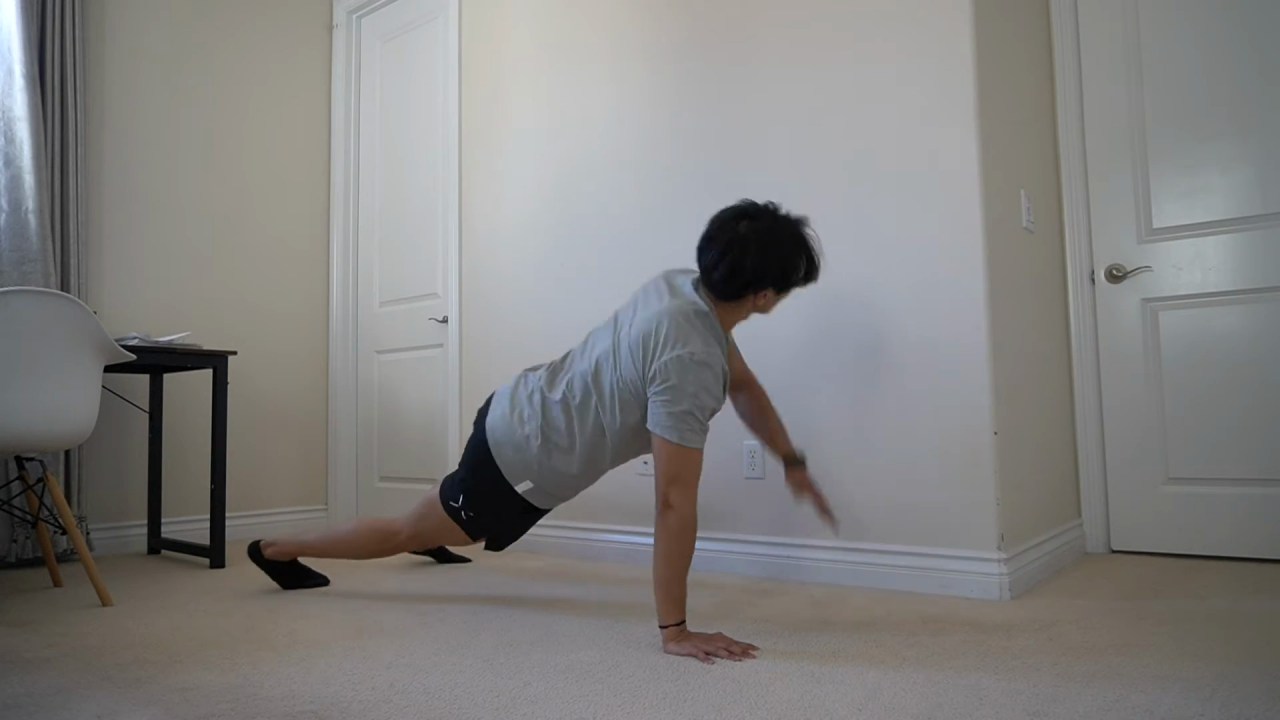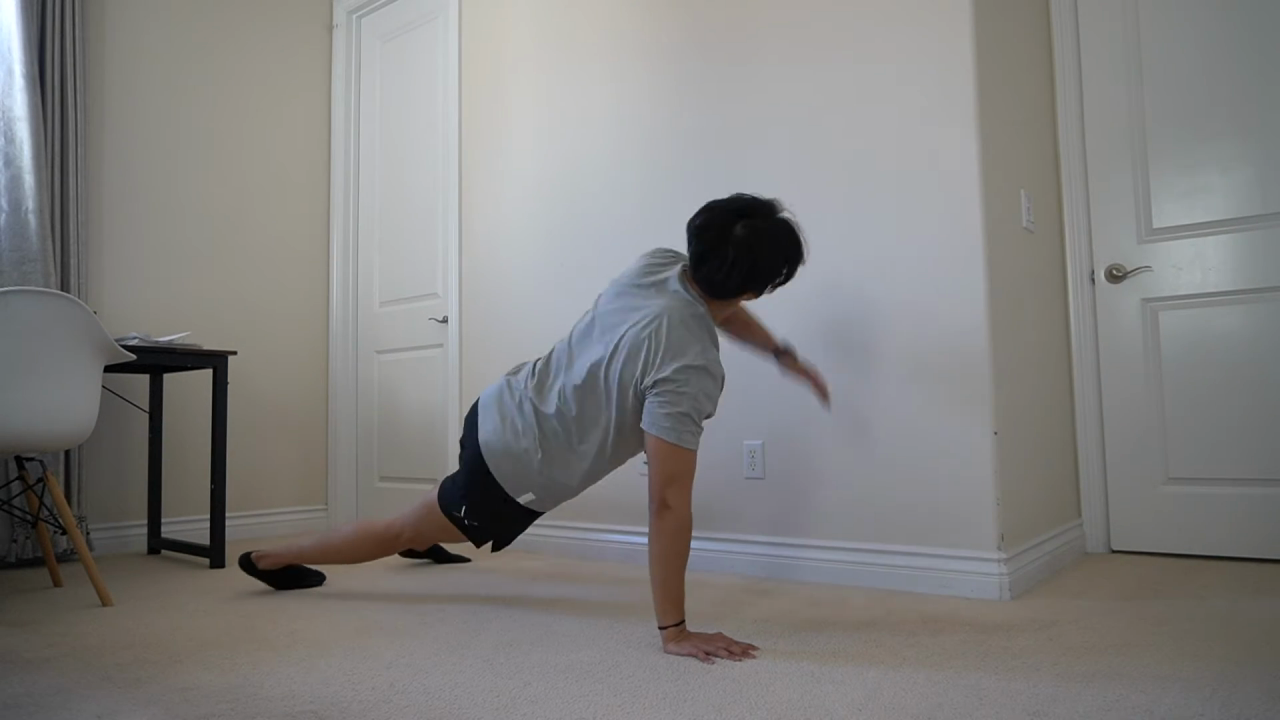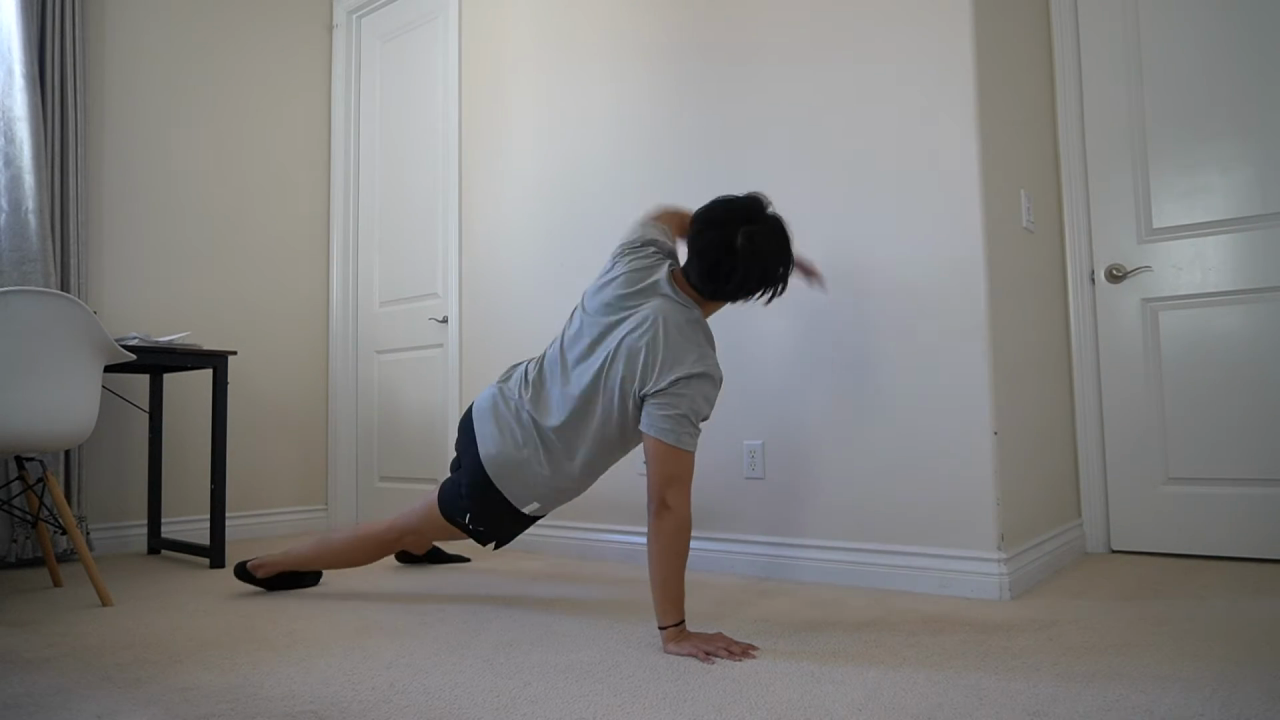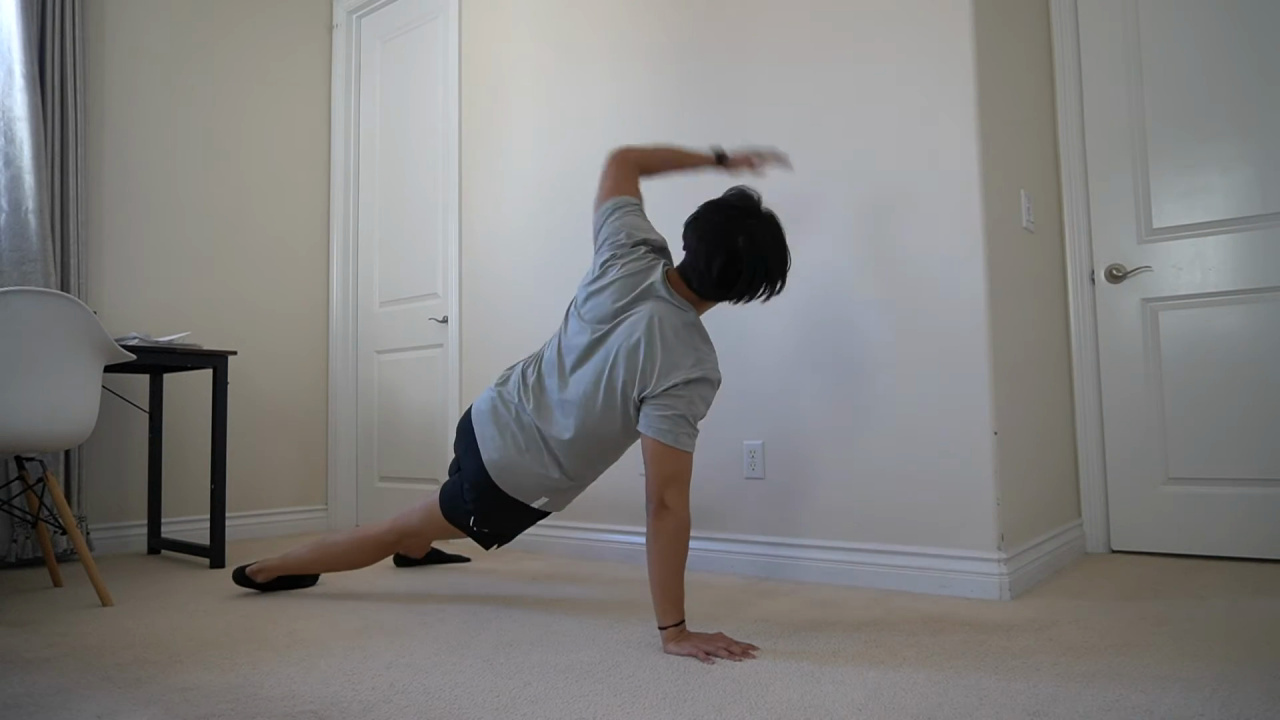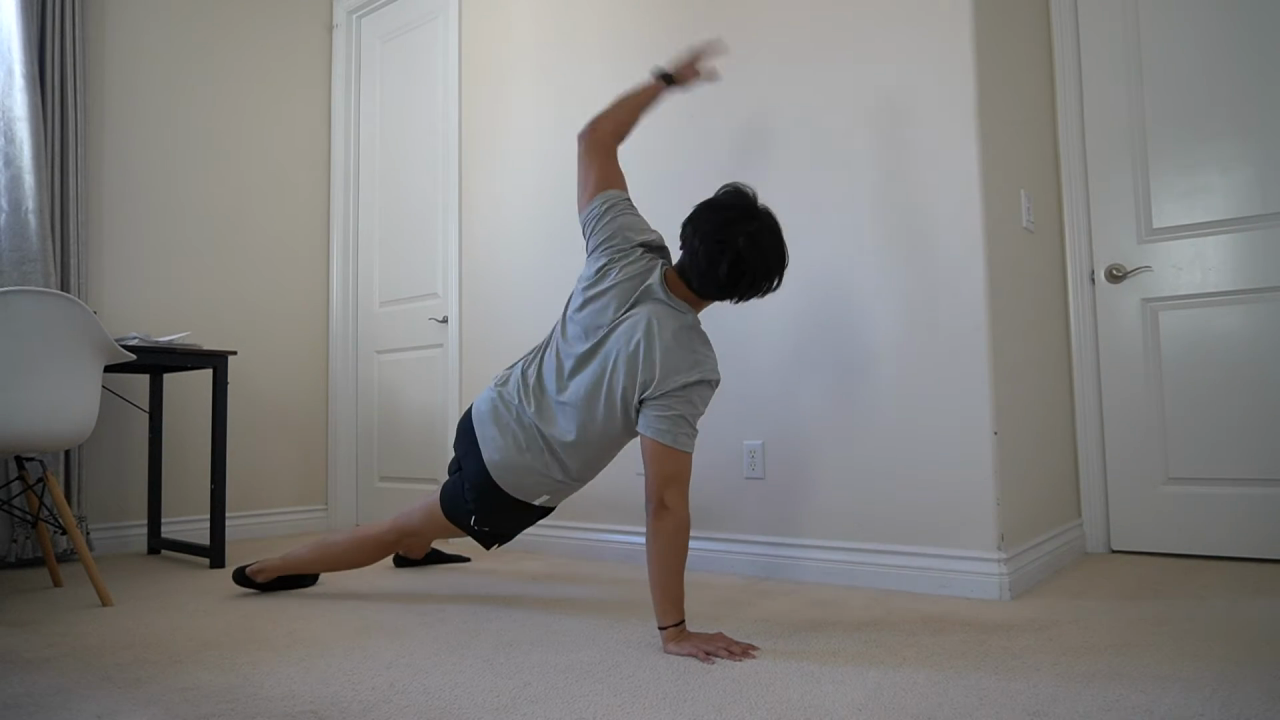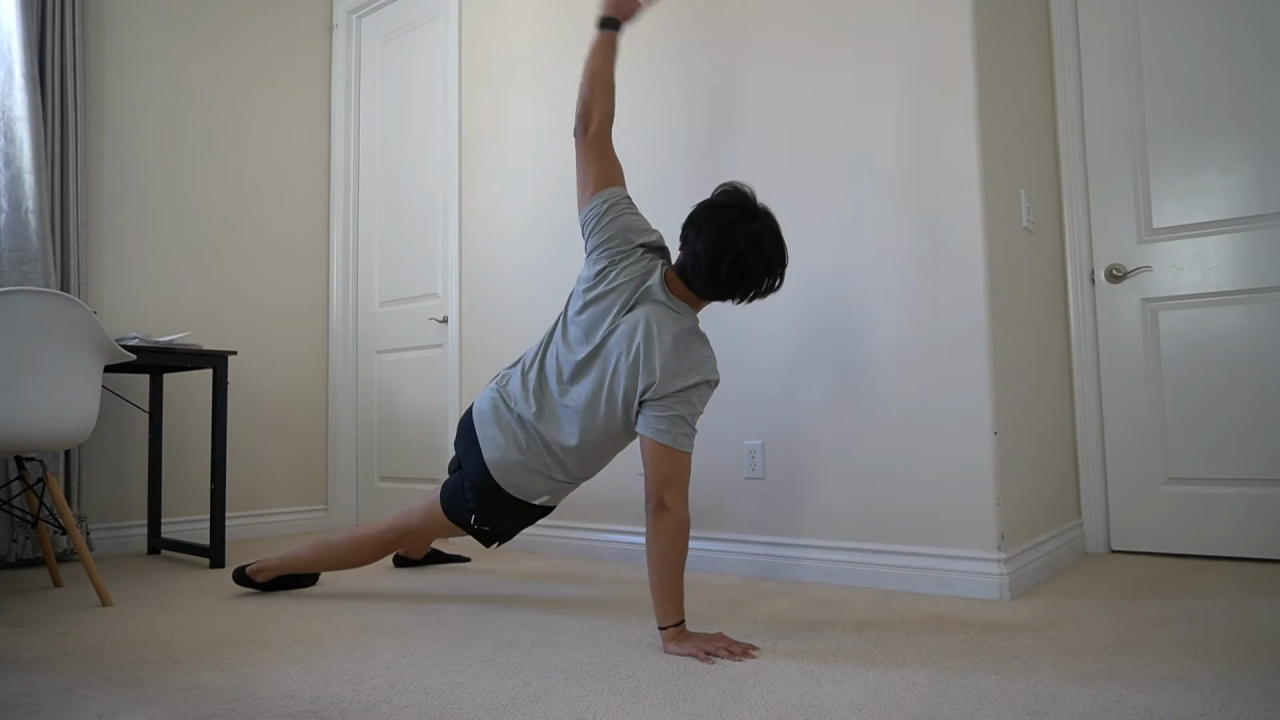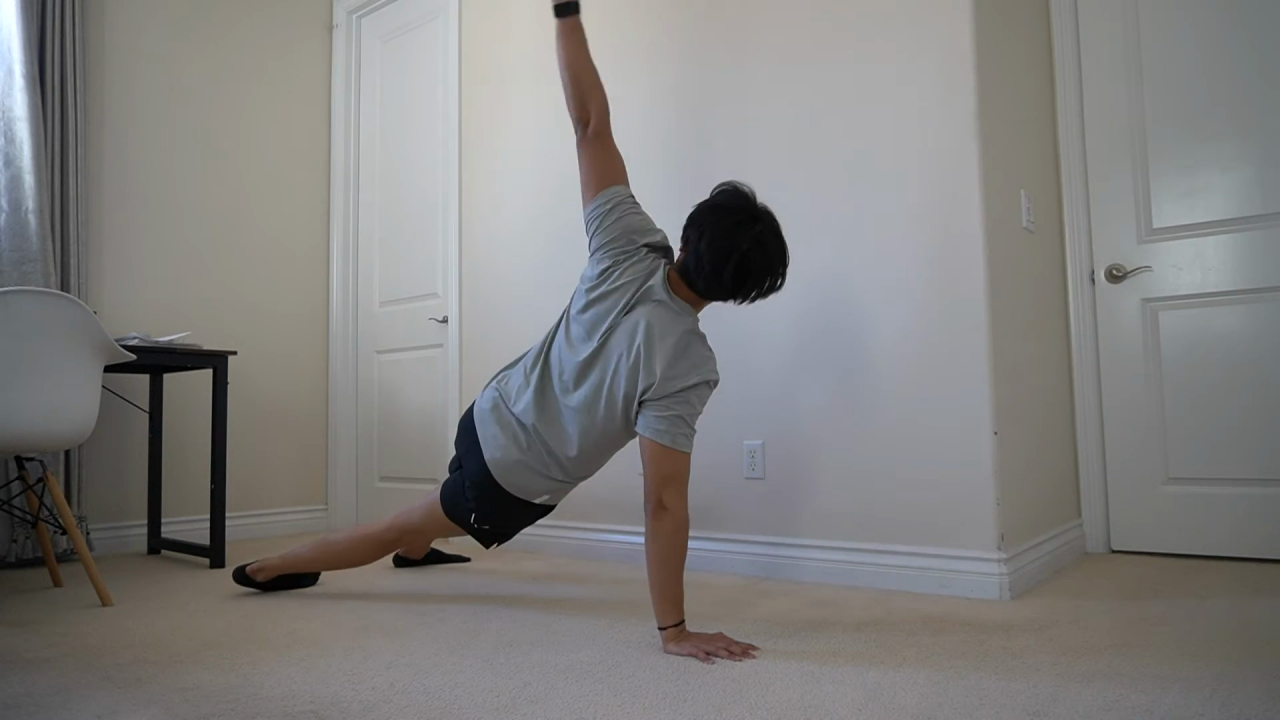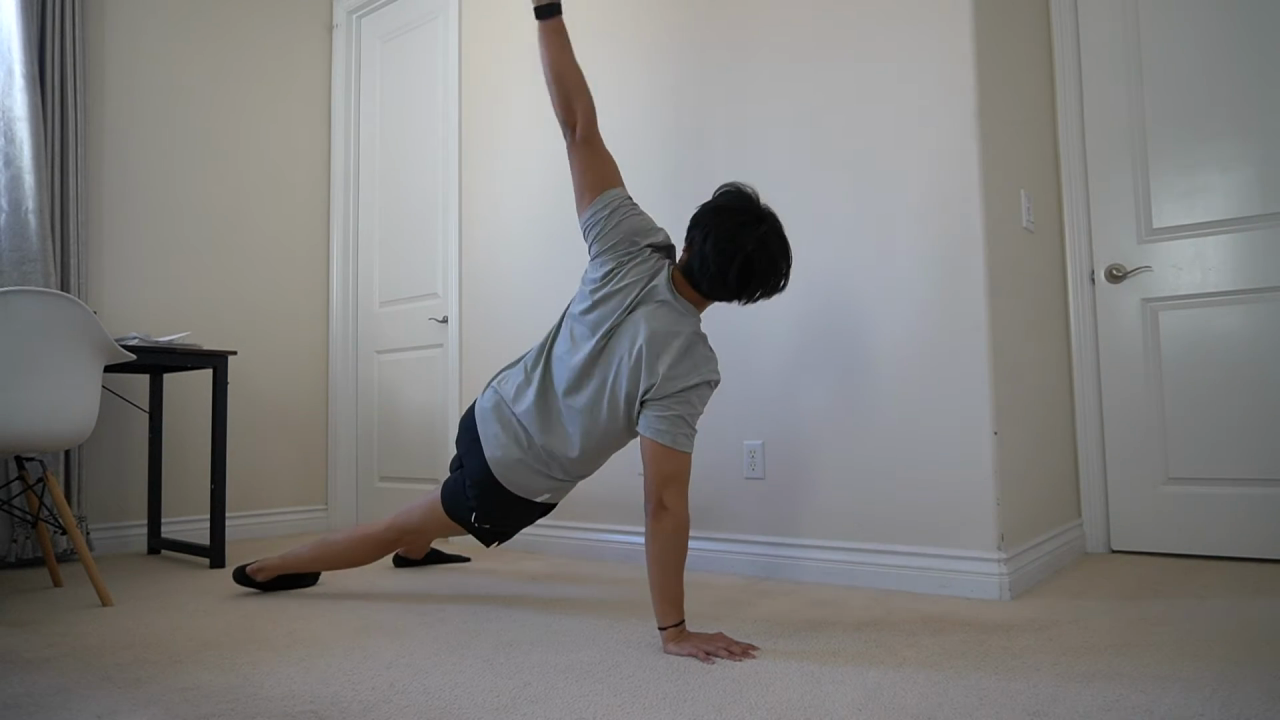
dt=0.1s
person 1, frame 1
left shoulder: (680, 285)
right shoulder: (692, 361)
left elbow: (740, 380)
right elbow: (674, 502)
left wrist: (792, 460)
right wrist: (674, 629)
left hip: (520, 409)
right hip: (519, 460)
right knee: (406, 533)
left ankle: (430, 535)
right ankle: (276, 551)
person 1, frame 2
left shoulder: (659, 263)
right shoulder: (691, 367)
left elbow: (712, 307)
right elbow: (669, 501)
left wrist: (782, 352)
right wrist: (673, 630)
left hip: (499, 409)
right hip: (516, 469)
right knee: (408, 528)
left ankle: (422, 542)
right ankle: (271, 559)
person 1, frame 3
left shoulder: (640, 258)
right shoulder: (689, 371)
left elbow: (665, 215)
right elbow: (668, 502)
left wrist: (767, 251)
right wrist: (673, 630)
left hip: (493, 415)
right hip: (515, 477)
right knee: (407, 529)
left ankle: (417, 546)
right ankle: (267, 565)
person 1, frame 4
left shoulder: (631, 259)
right shoulder: (689, 371)
left elbow: (618, 162)
right elbow: (666, 502)
left wrist: (719, 160)
right wrist: (672, 629)
left hip: (491, 417)
right hip: (518, 485)
right knee: (404, 529)
left ankle: (414, 548)
right ankle: (263, 569)
person 1, frame 5
left shoulder: (625, 257)
right shoulder: (684, 369)
left elbow: (593, 136)
right elbow: (666, 504)
left wrist: (665, 79)
right wrist: (673, 631)
left hip: (489, 419)
right hip: (515, 484)
right knee: (401, 530)
left ankle: (415, 551)
right ankle: (264, 569)
person 1, frame 6
left shoulder: (625, 254)
right shoulder: (686, 369)
left elbow: (590, 127)
right elbow: (665, 501)
right wrist: (673, 630)
left hip: (491, 417)
right hip: (518, 480)
right knee: (402, 528)
left ankle: (417, 552)
right ankle: (266, 570)
person 1, frame 7
left shoulder: (628, 254)
right shoulder: (685, 369)
left elbow: (590, 124)
right elbow: (664, 502)
right wrist: (673, 630)
left hip: (492, 418)
right hip: (518, 479)
right knee: (402, 528)
left ankle: (416, 551)
right ankle: (265, 571)
person 1, frame 8
left shoulder: (632, 253)
right shoulder: (686, 368)
left elbow: (579, 129)
right elbow: (664, 503)
right wrist: (674, 631)
left hip: (493, 414)
right hip: (518, 478)
right knee: (400, 527)
left ankle: (416, 549)
right ankle: (264, 569)
